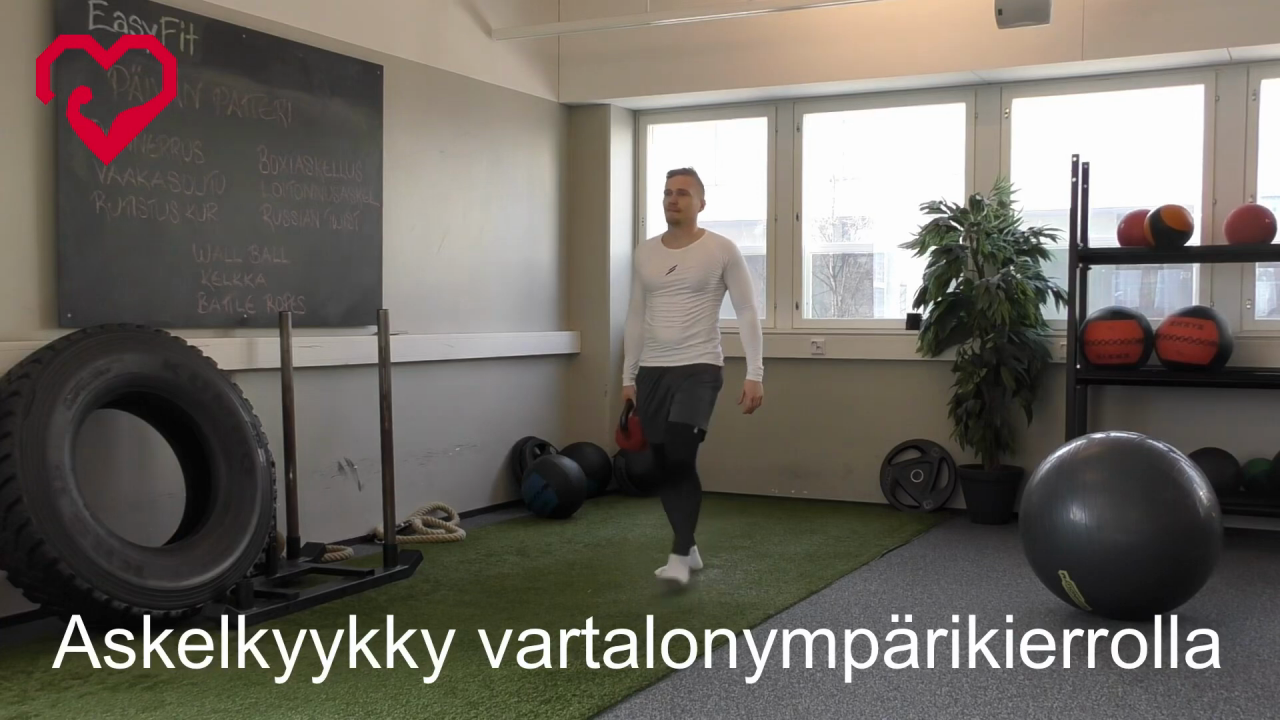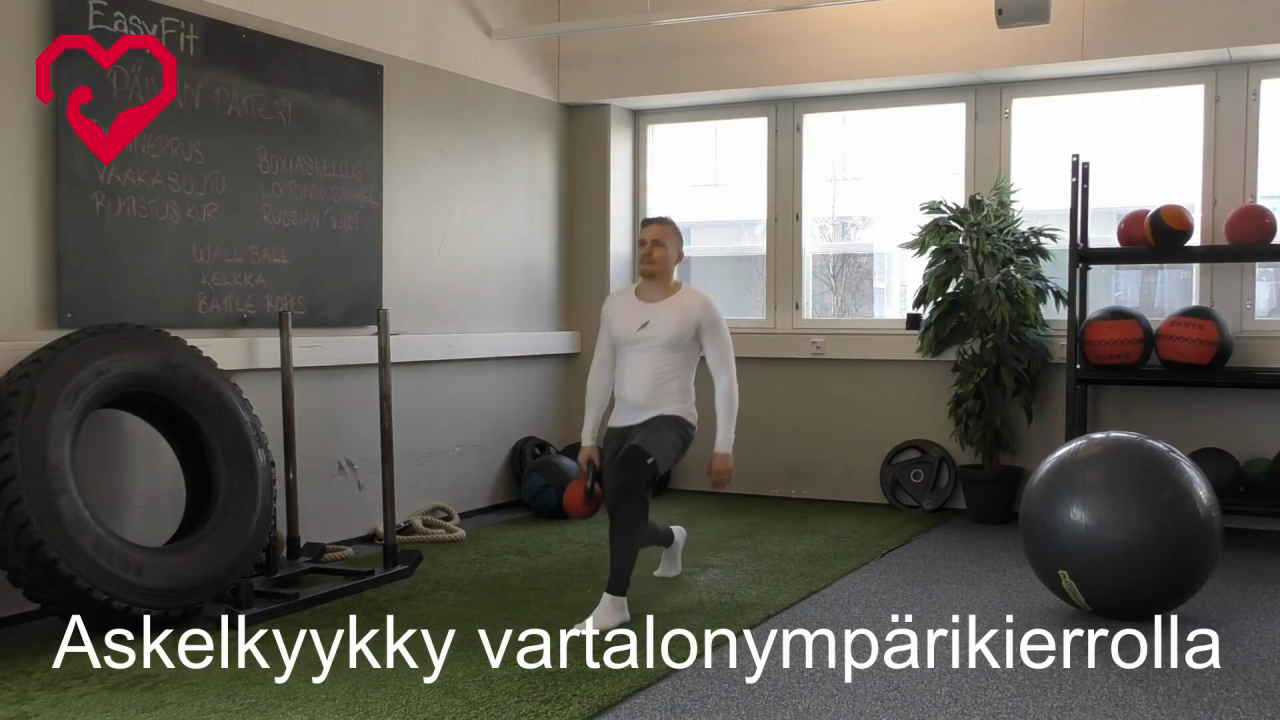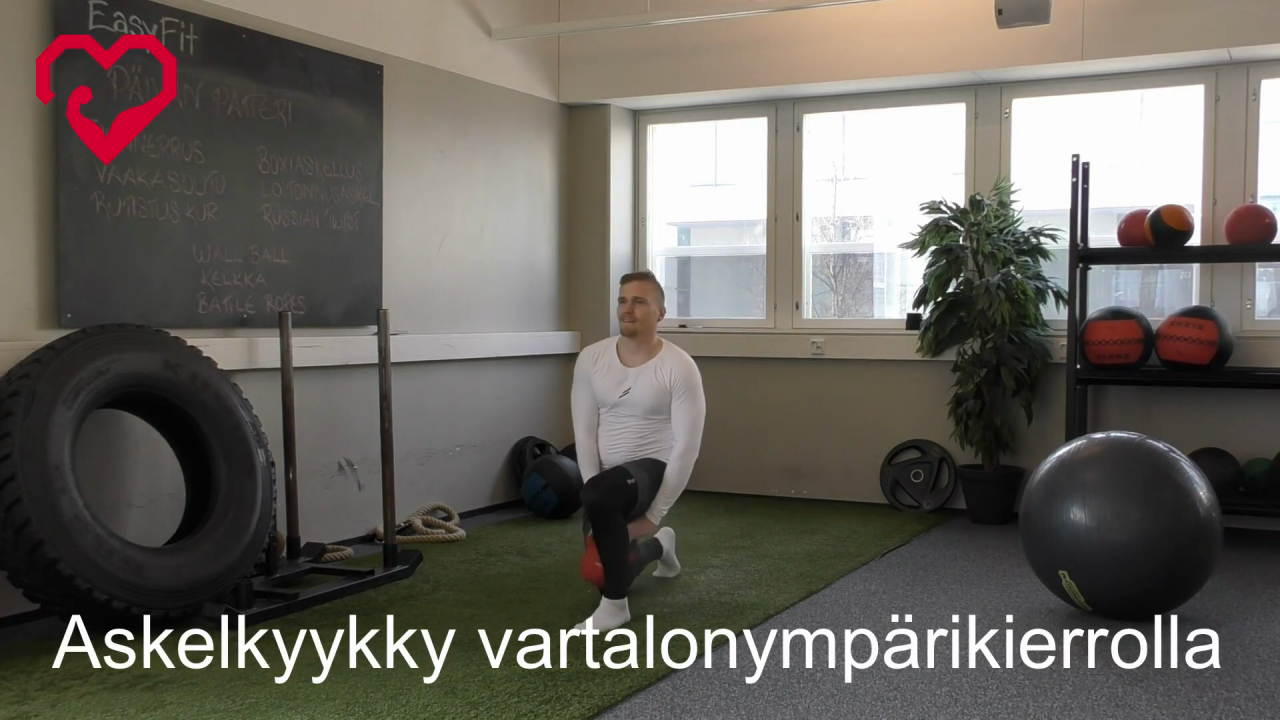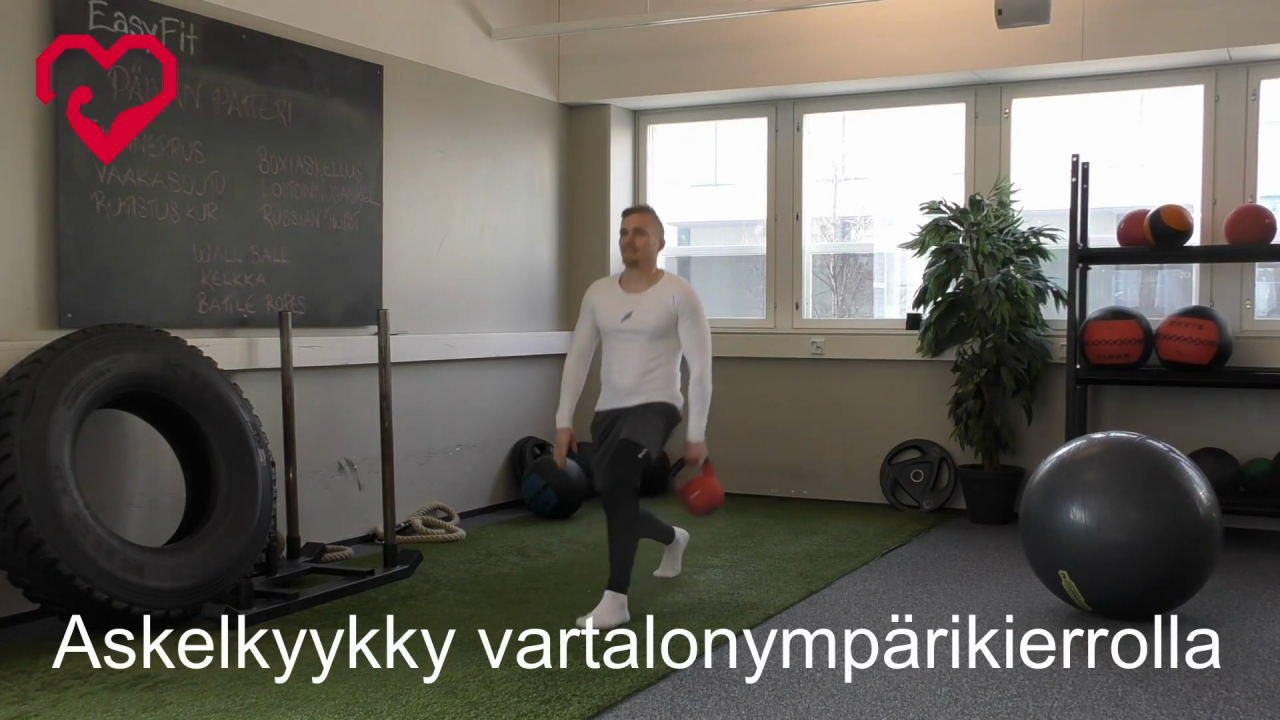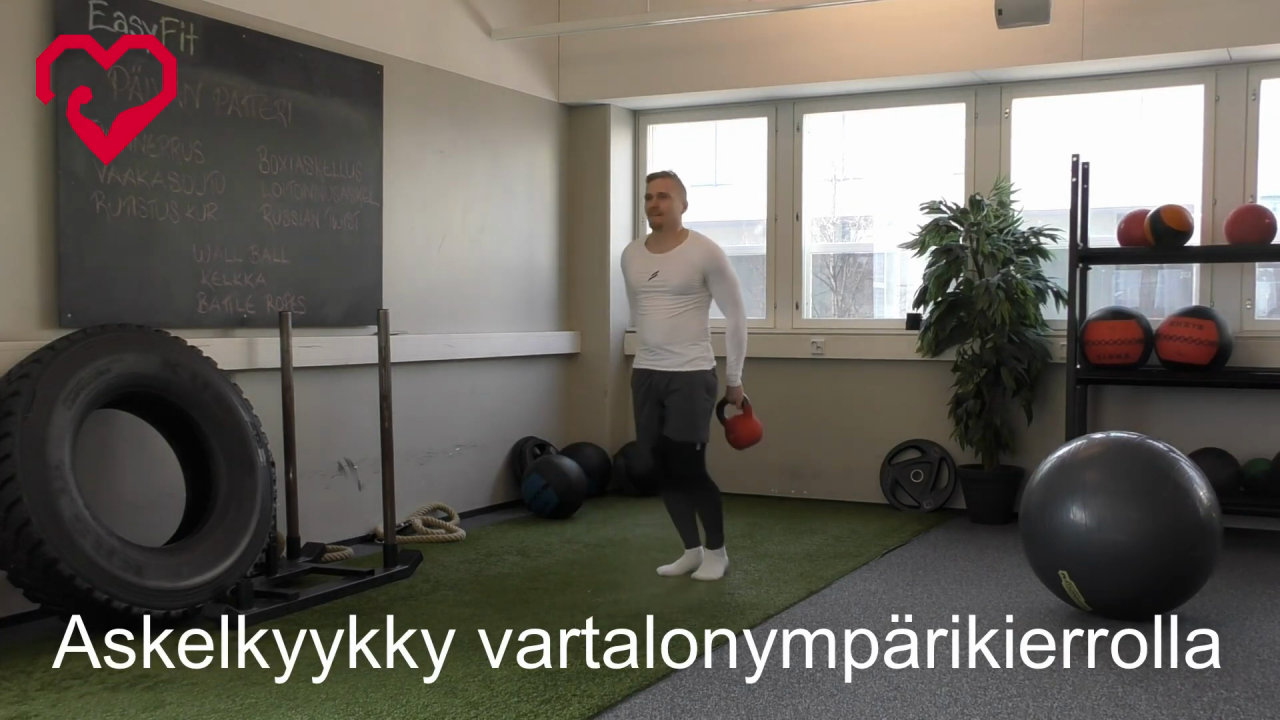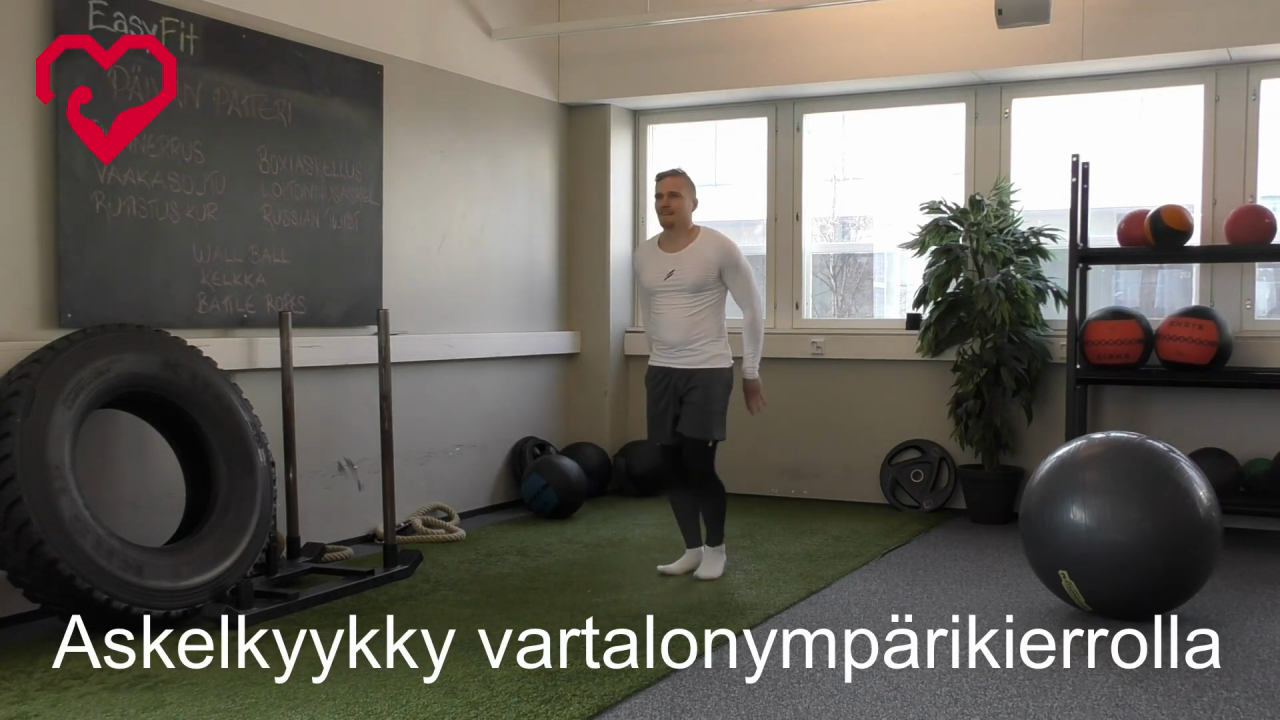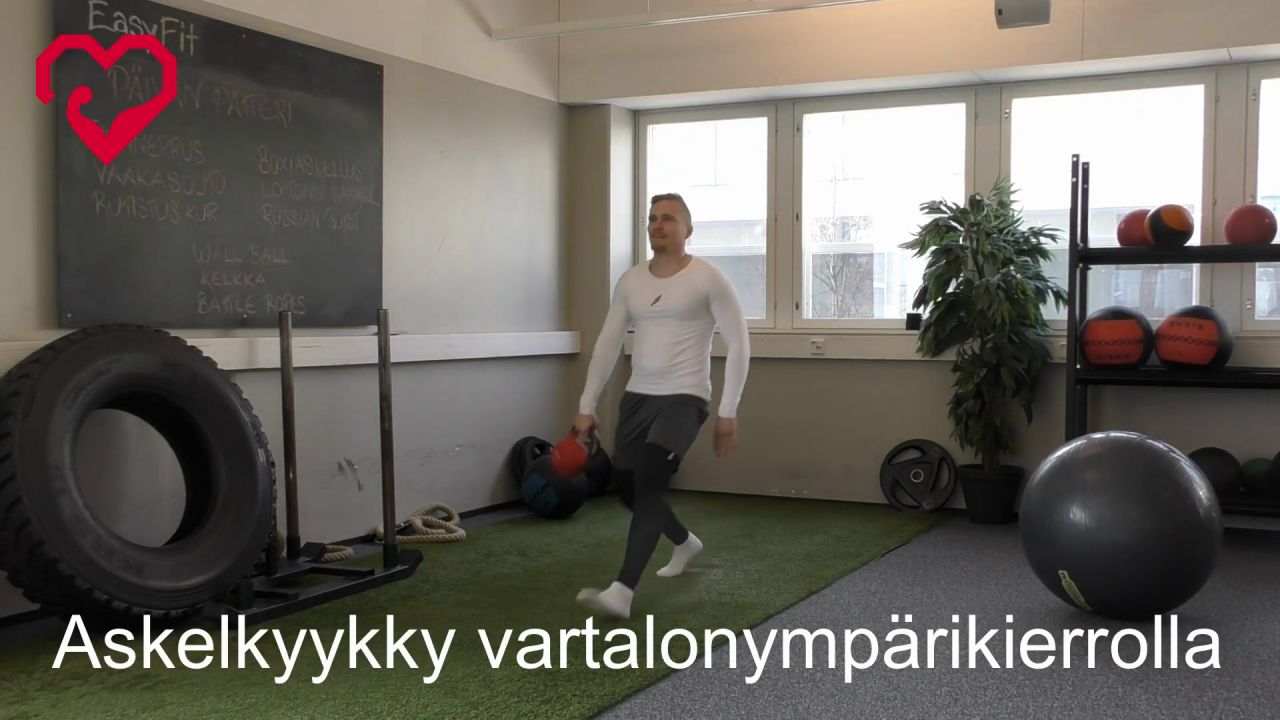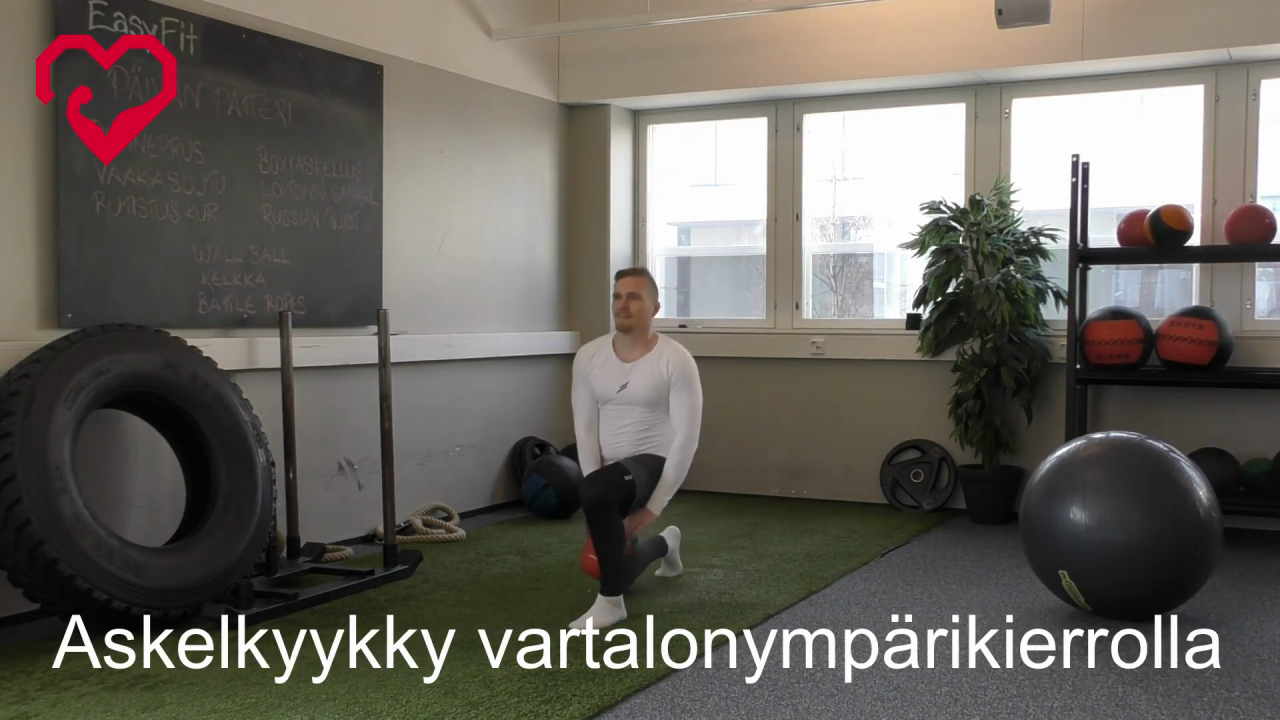
dt=0.5s
person 1, frame 1
left shoulder: (721, 250)
right shoulder: (645, 253)
left elbow: (748, 314)
right elbow: (636, 318)
left wrist: (754, 374)
right wrist: (628, 377)
left hip: (698, 369)
right hip: (653, 372)
left knee: (680, 460)
right knee: (664, 468)
left ankle: (680, 554)
right ankle: (688, 550)
person 1, frame 2
left shoulder: (698, 306)
right shoulder: (615, 304)
left elbow: (725, 379)
right elbow: (601, 372)
left wrist: (723, 446)
right wrist: (589, 437)
left hip: (669, 423)
right hip: (621, 426)
left knee: (622, 483)
right knee: (627, 525)
left ankle: (614, 602)
right ankle: (671, 538)
person 1, frame 3
left shoulder: (679, 367)
right shoulder: (590, 359)
left elbow: (687, 447)
right elbow: (584, 433)
left wrist: (653, 514)
right wrist: (594, 507)
left hip: (651, 468)
right hip: (606, 476)
left knee: (599, 495)
left ankle: (614, 606)
right ankle: (659, 545)
person 1, frame 4
left shoulder: (680, 294)
right shoulder: (598, 293)
left elbow: (700, 367)
right elbow: (578, 358)
left wrist: (696, 435)
right wrist: (563, 421)
left hip: (655, 408)
right hip: (609, 412)
left knee: (618, 490)
right knee: (618, 506)
left ankle: (614, 600)
right ankle: (674, 537)
person 1, frame 5
left shoulder: (705, 252)
right shoulder: (631, 255)
left elbow: (736, 317)
left wrist: (734, 379)
left hip: (692, 374)
right hip: (646, 374)
left knee: (689, 467)
right knee: (665, 470)
left ankle: (716, 549)
right ankle: (693, 550)
person 1, frame 6
left shoulder: (719, 248)
right shoulder: (643, 255)
left elbow: (752, 310)
left wrist: (750, 372)
left hip: (708, 371)
right hip: (663, 372)
left knee: (698, 467)
right knee: (673, 467)
left ankle: (716, 548)
right ankle: (694, 549)
person 1, frame 7
left shoulder: (708, 277)
right shoulder: (630, 280)
left elbow: (739, 345)
right elbow: (608, 343)
left wrist: (727, 413)
right wrist: (587, 406)
left hip: (684, 398)
right hip: (637, 397)
left knee: (648, 485)
right knee: (632, 493)
left ankle: (622, 591)
right ankle: (686, 542)
person 1, frame 8
left shoulder: (676, 360)
right shoulder: (588, 357)
left elbow: (686, 439)
right elbow: (585, 429)
left wrist: (654, 506)
right wrist: (602, 499)
left hip: (653, 464)
right hip: (606, 469)
left knee: (595, 493)
left ankle: (610, 602)
right ankle: (665, 543)
